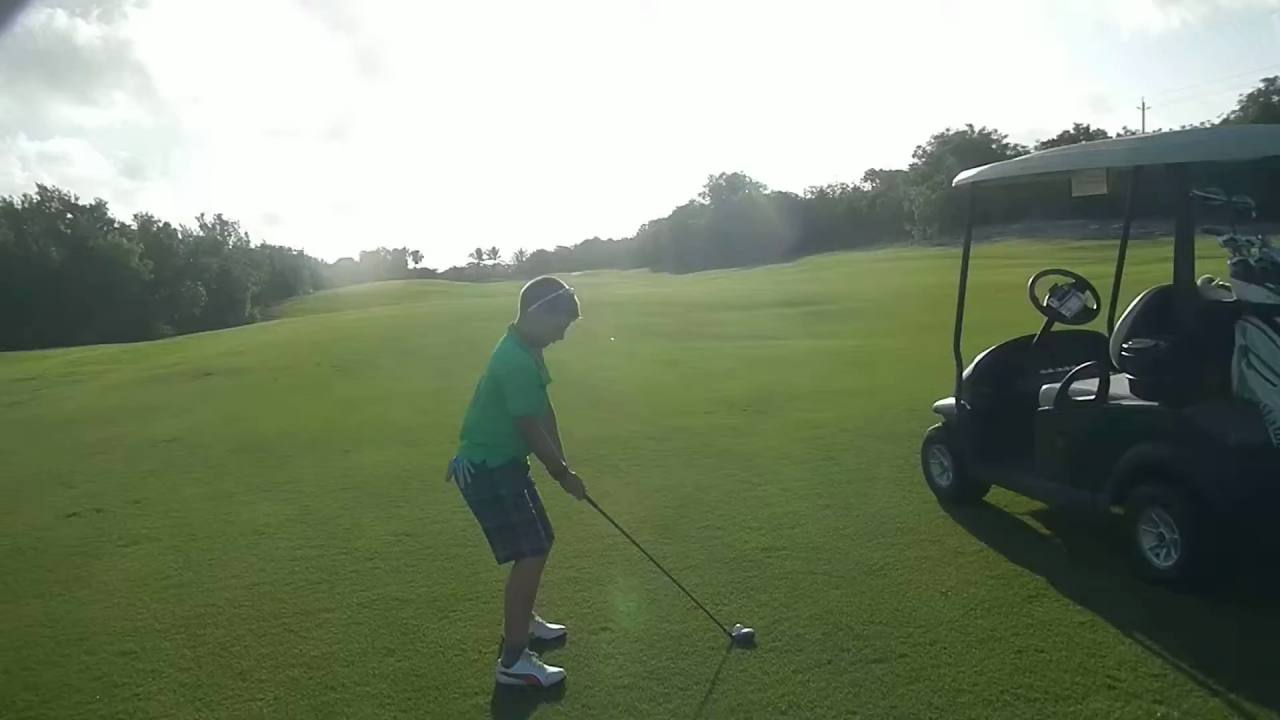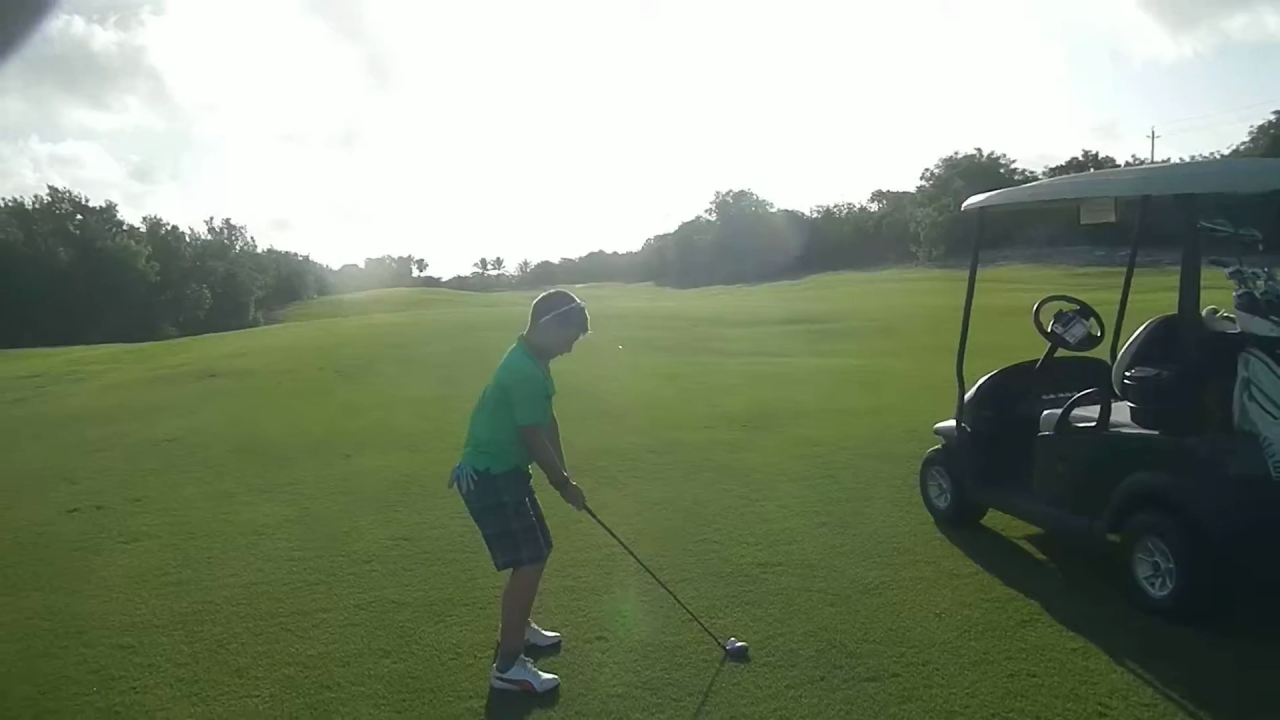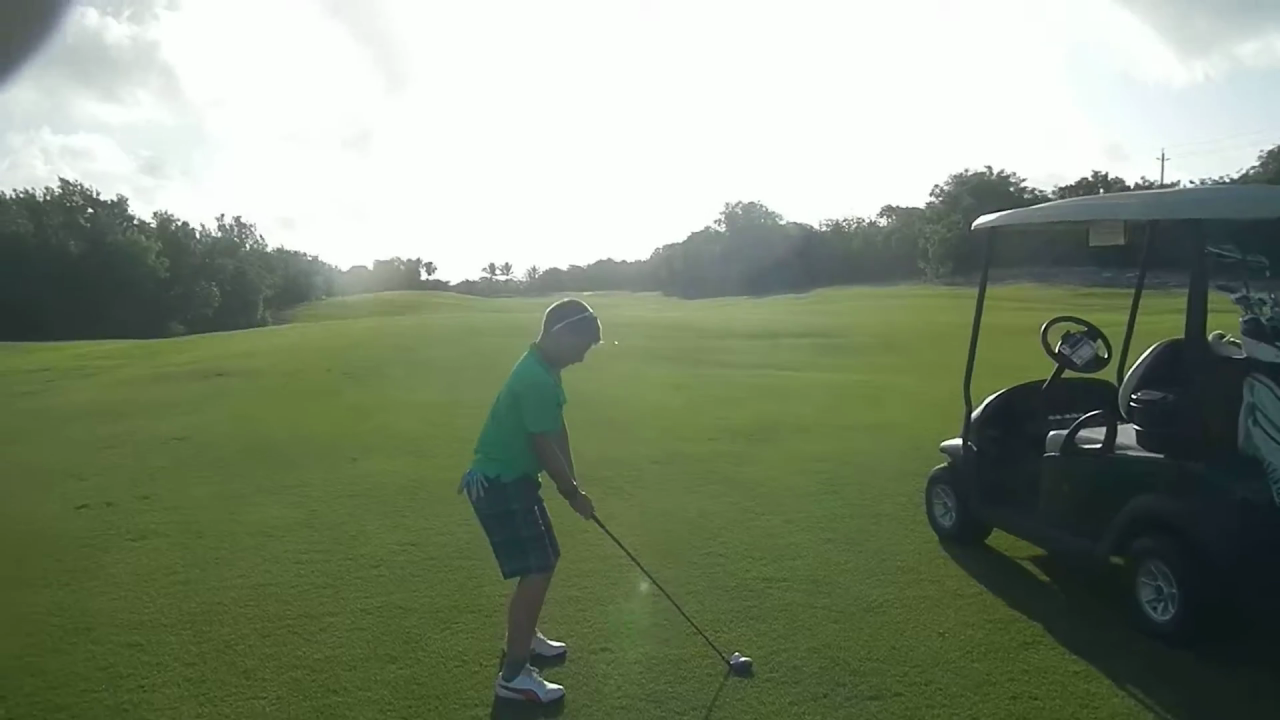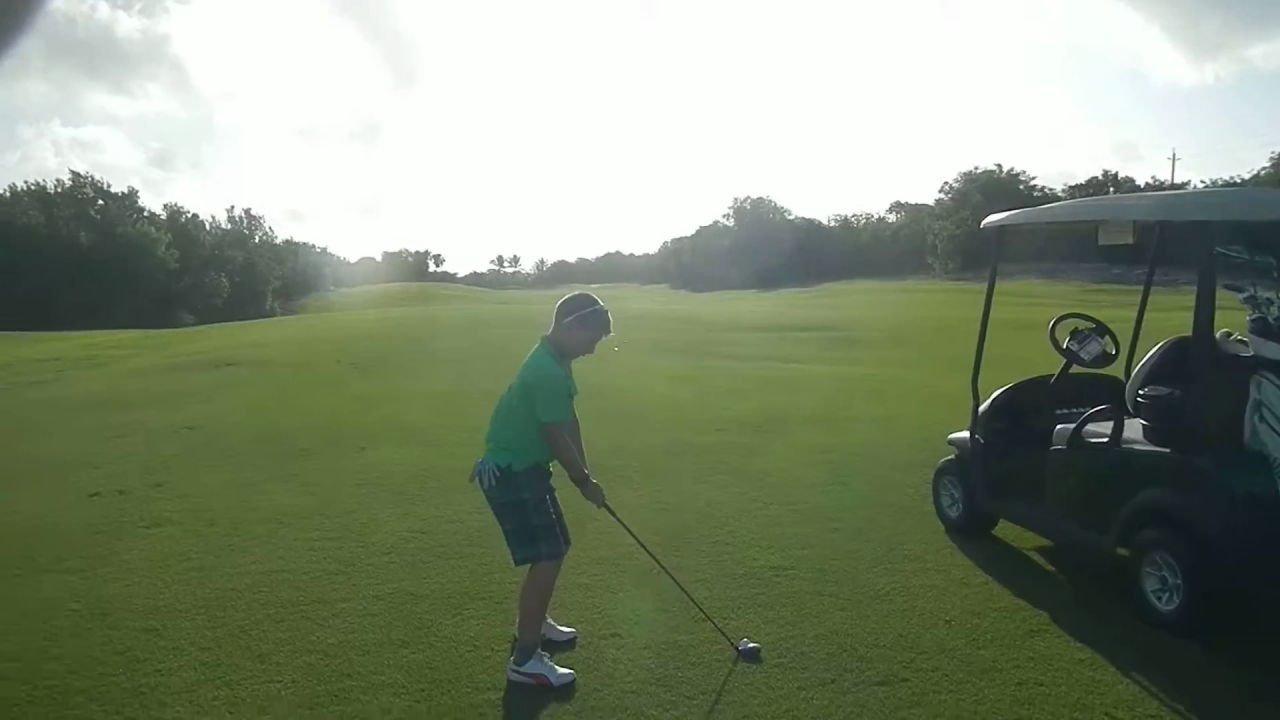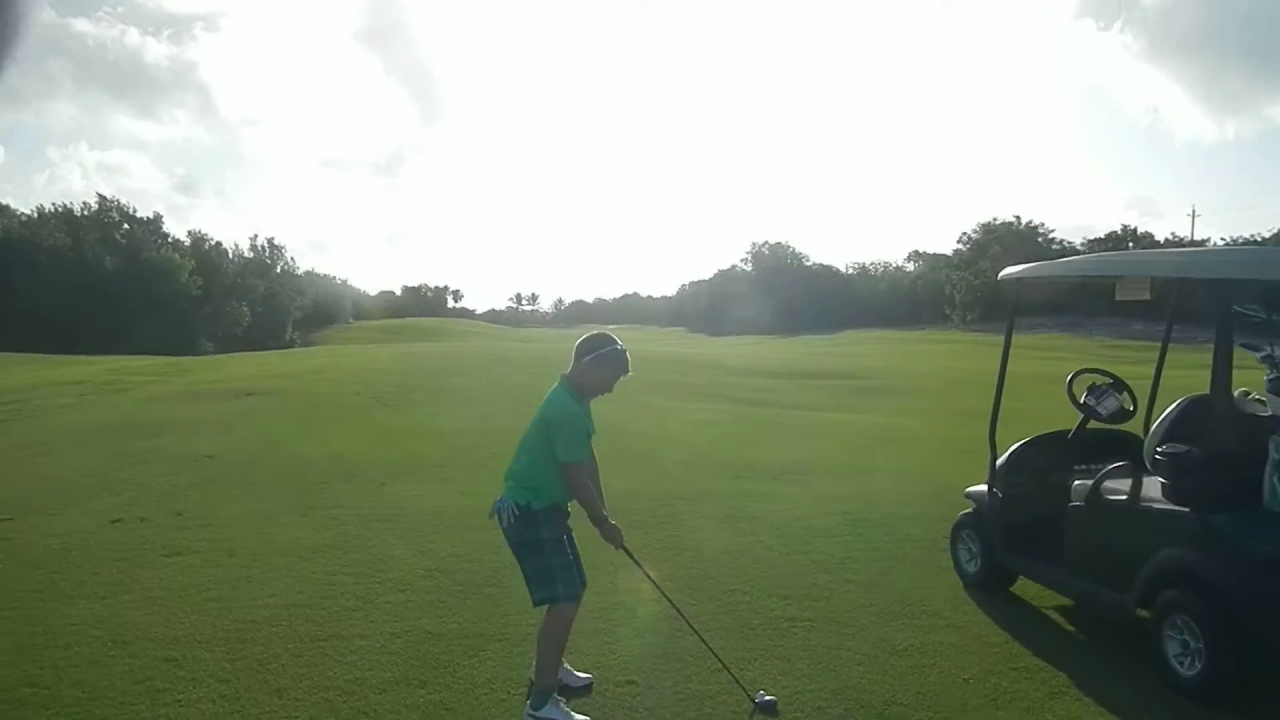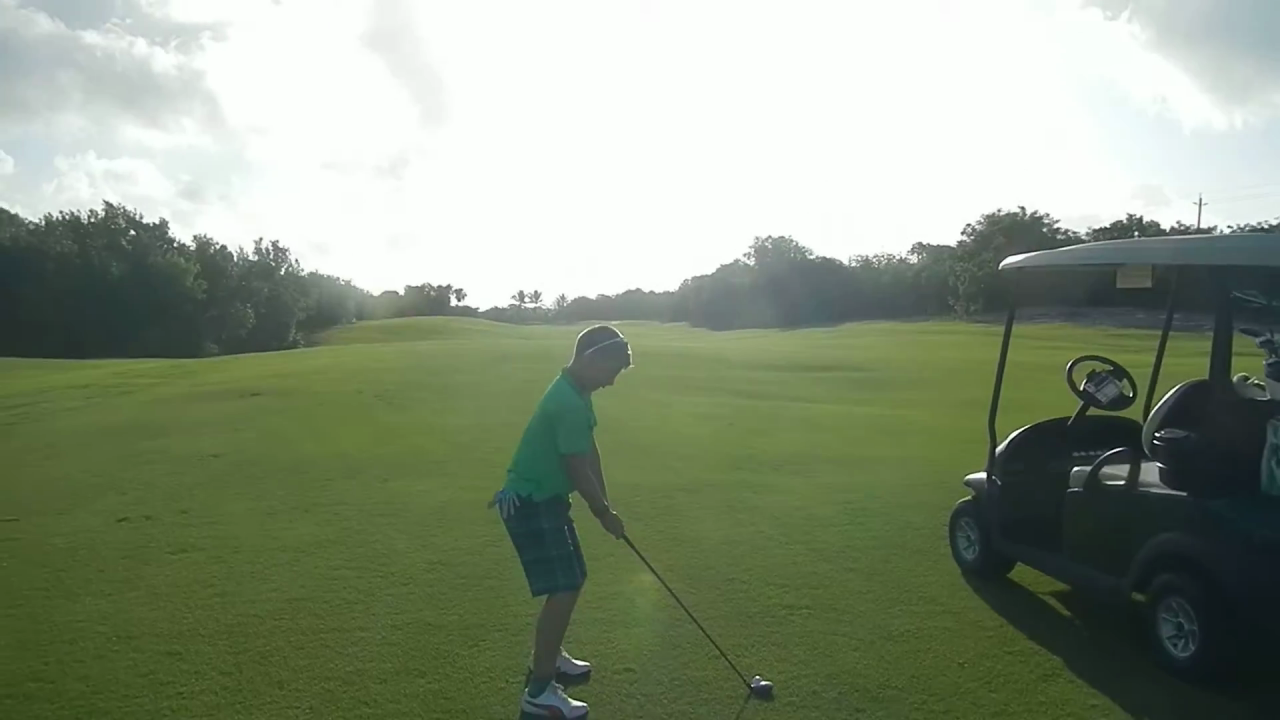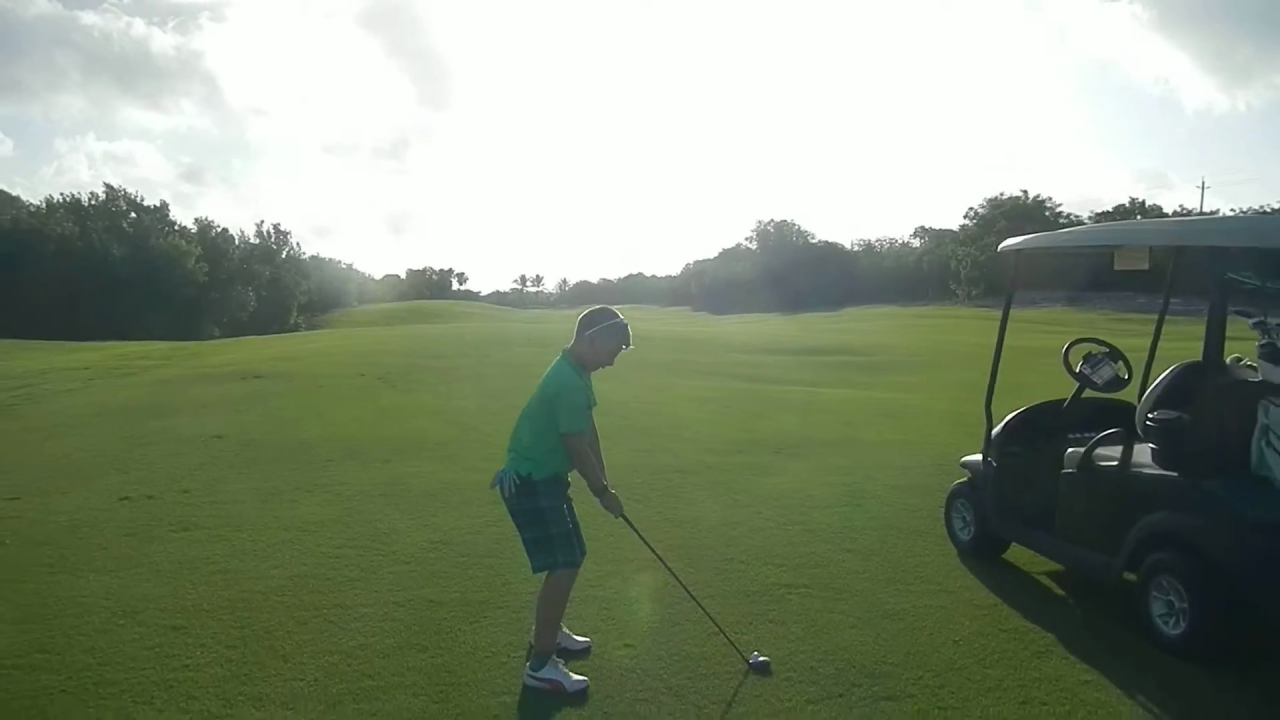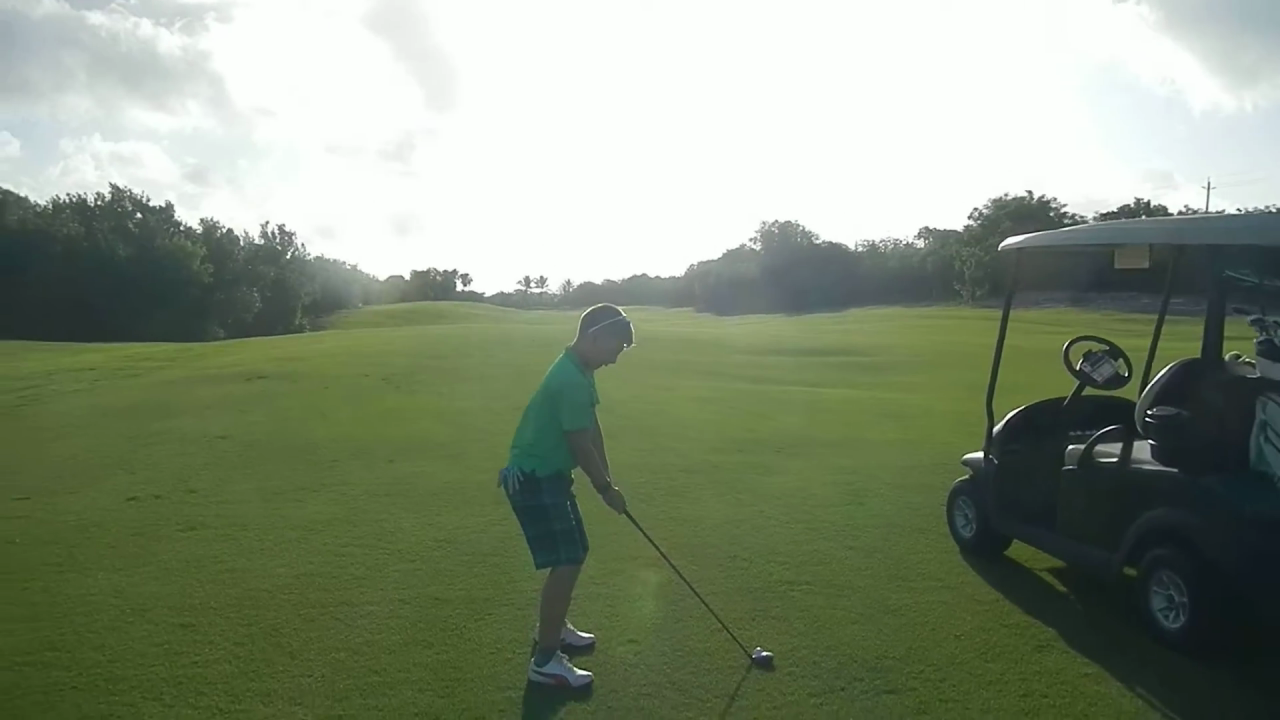
dt=0.1s
person 1, frame 1
left shoulder: (527, 351)
right shoulder: (515, 362)
left elbow: (544, 410)
right elbow: (531, 428)
left wrist: (562, 463)
right wrist: (562, 473)
left hip: (503, 462)
right hip: (486, 469)
left knee: (538, 543)
right knee: (530, 554)
left ankle: (522, 620)
right ankle: (512, 659)
person 1, frame 2
left shoulder: (534, 362)
right shoulder: (522, 372)
left elbow: (548, 421)
right elbow: (534, 438)
left wrist: (563, 473)
right wrist: (563, 484)
left hip: (505, 470)
right hip: (489, 477)
left knee: (536, 552)
right knee: (528, 562)
left ankle: (519, 627)
right ankle: (508, 665)
person 1, frame 3
left shoulder: (544, 370)
right shoulder: (534, 380)
left elbow: (558, 430)
right elbow: (544, 446)
left wrist: (573, 483)
right wrist: (572, 493)
left hip: (514, 478)
right hip: (498, 484)
left knee: (545, 559)
right knee: (535, 570)
left ankle: (524, 635)
right ankle: (513, 674)
person 1, frame 4
left shoulder: (556, 361)
right shoulder: (546, 371)
left elbow: (569, 420)
right elbow: (556, 436)
left wrist: (584, 471)
right wrist: (584, 481)
left hip: (525, 467)
right hip: (510, 473)
left knee: (556, 547)
right knee: (546, 558)
left ankle: (534, 621)
right ankle: (524, 659)
person 1, frame 5
left shoulder: (575, 401)
right shoulder: (566, 410)
left elbow: (588, 460)
right elbow: (576, 477)
left wrist: (603, 513)
right wrist: (603, 523)
left hip: (544, 506)
right hip: (529, 512)
left knee: (572, 589)
right knee: (564, 600)
left ankle: (551, 664)
person 1, frame 6
left shoulder: (576, 393)
right shoulder: (567, 403)
left elbow: (590, 452)
right elbow: (577, 467)
left wrist: (605, 504)
right wrist: (604, 513)
left hip: (545, 497)
right hip: (530, 504)
left knee: (573, 580)
right knee: (563, 590)
left ankle: (549, 654)
person 1, frame 7
left shoulder: (576, 373)
right shoulder: (566, 383)
left elbow: (589, 431)
right elbow: (576, 446)
left wrist: (604, 482)
right wrist: (602, 491)
left hip: (545, 476)
right hip: (530, 482)
left knee: (570, 557)
right knee: (563, 566)
left ankle: (549, 630)
right ankle: (540, 664)
person 1, frame 8
left shoulder: (579, 371)
right shoulder: (569, 380)
left elbow: (592, 428)
right elbow: (579, 443)
left wrist: (607, 479)
right wrist: (605, 488)
left hip: (548, 473)
right hip: (534, 479)
left knee: (573, 554)
right knee: (566, 562)
left ankle: (554, 626)
right ankle: (545, 659)
